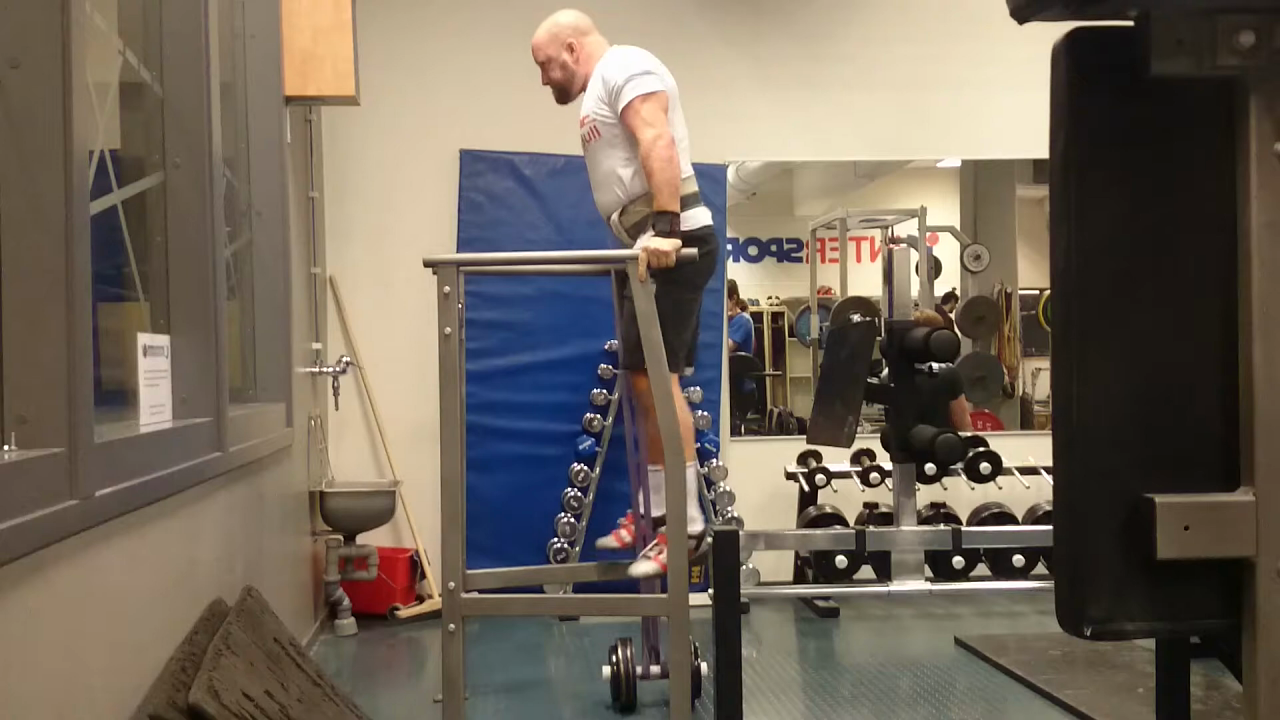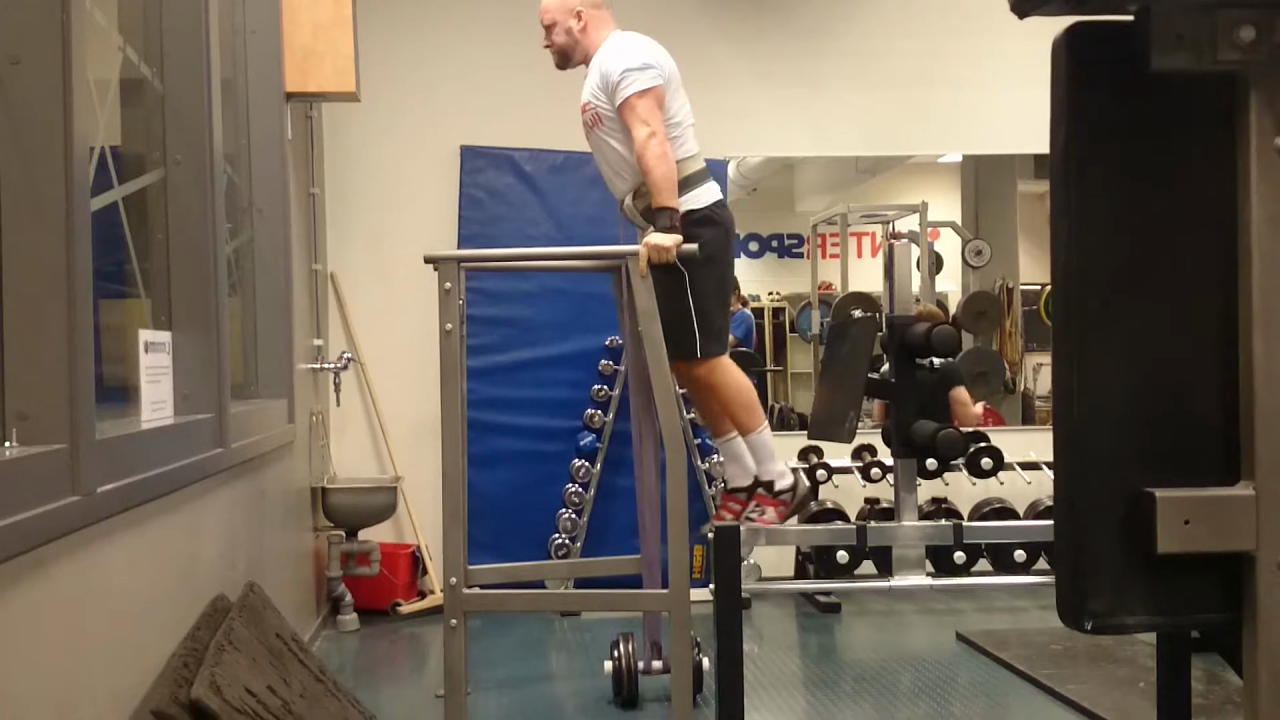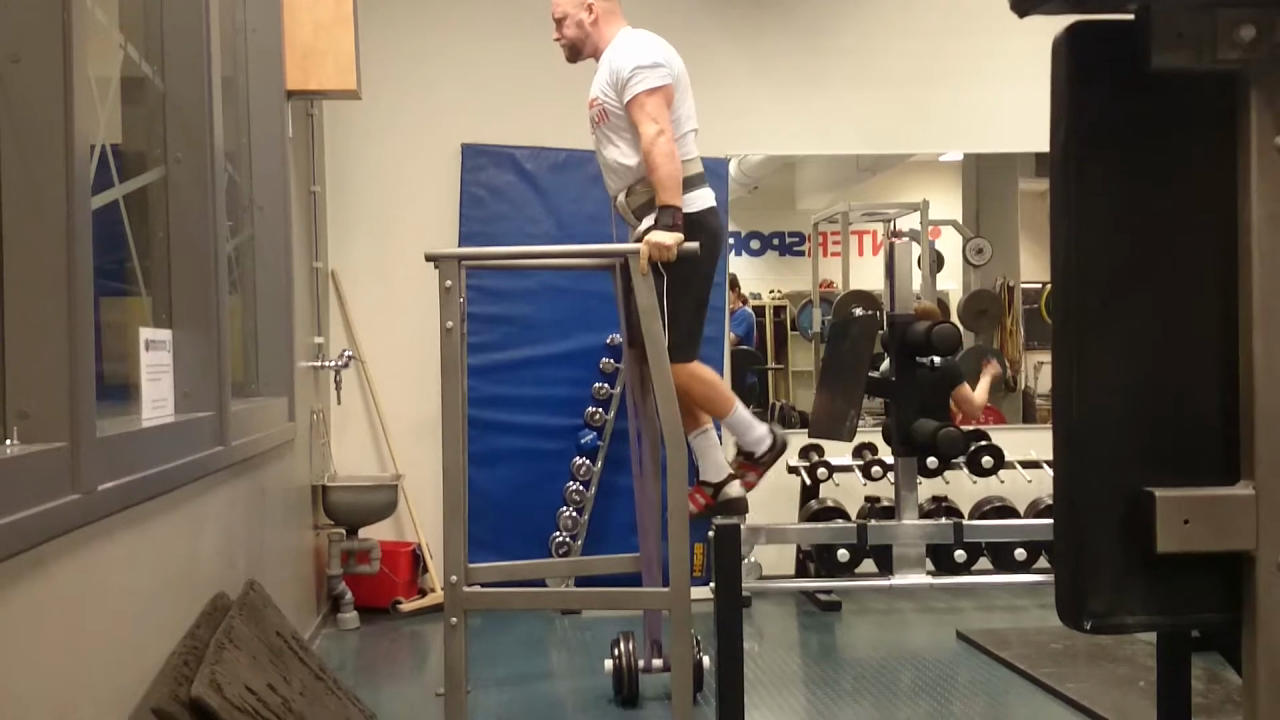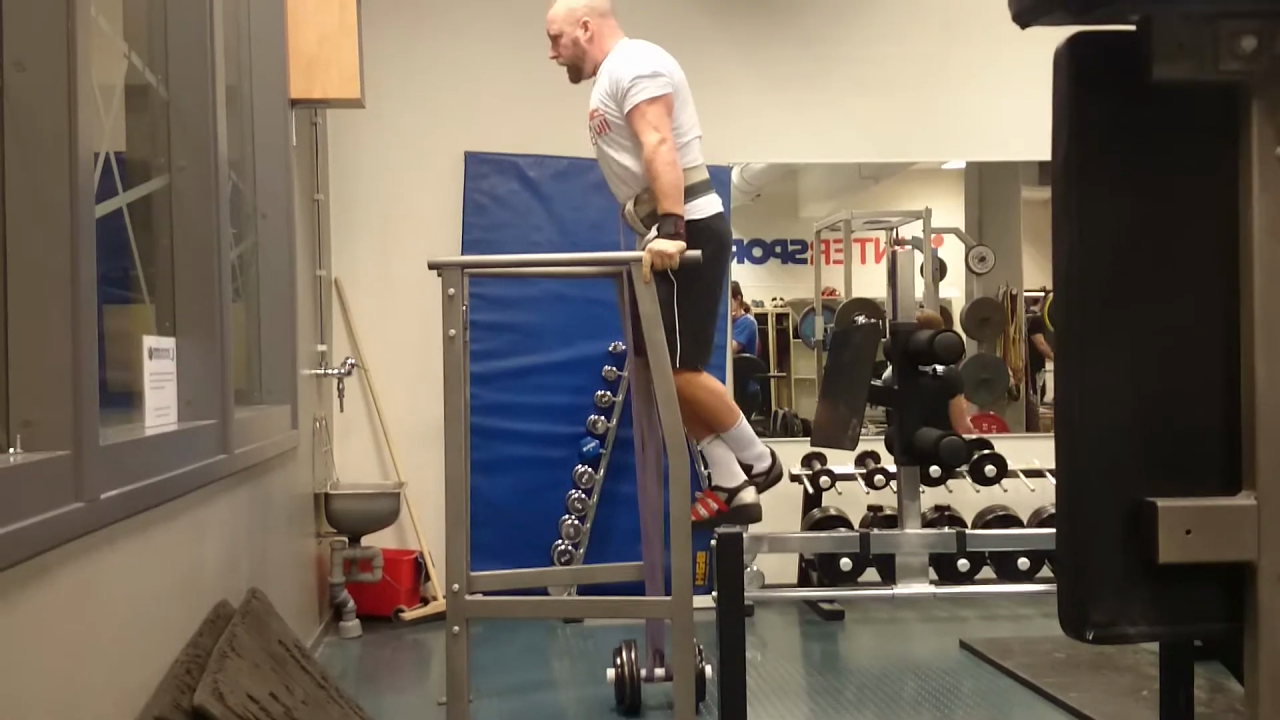
dt=0.5s
person 1, frame 1
left shoulder: (626, 69)
right shoulder: (600, 94)
left elbow: (659, 145)
left wrist: (665, 226)
right wrist: (652, 236)
left hip: (675, 243)
right hip: (648, 248)
left knee: (652, 376)
right knee: (646, 378)
left ankle: (685, 524)
right ankle: (656, 513)
person 1, frame 2
left shoulder: (625, 56)
right shoulder: (605, 67)
left elbow: (653, 140)
left wrist: (667, 223)
left hip: (690, 222)
right hip: (669, 228)
left knee: (702, 358)
right knee: (685, 361)
left ankle: (777, 481)
right ankle: (744, 479)
person 1, frame 3
left shoulder: (635, 54)
right shoulder: (614, 65)
left elbow: (659, 138)
left wrist: (668, 221)
left hip: (681, 226)
right hip: (658, 229)
left knee: (670, 361)
right knee: (660, 362)
left ankle: (757, 440)
right ankle: (717, 480)
person 1, frame 4
left shoulder: (633, 63)
right shoulder: (614, 77)
left elbow: (659, 146)
left wrist: (671, 229)
left hip: (689, 230)
right hip: (669, 236)
left knee: (679, 368)
right knee: (665, 369)
left ankle: (758, 463)
right ankle: (732, 485)
